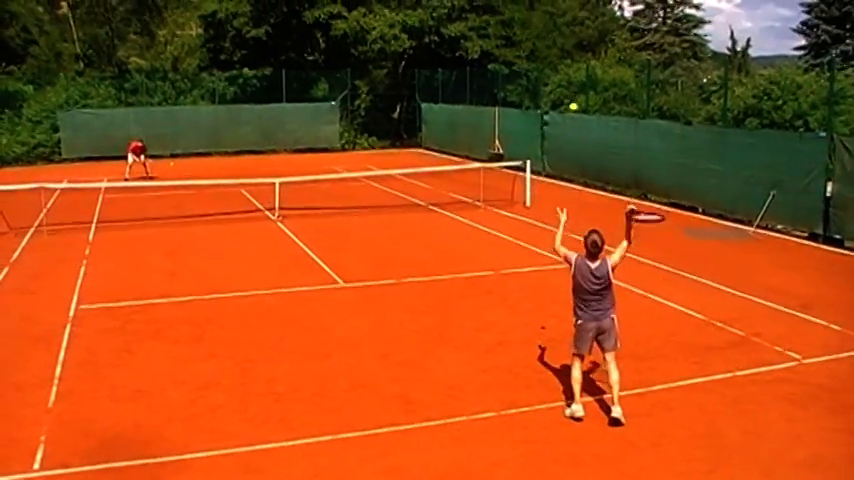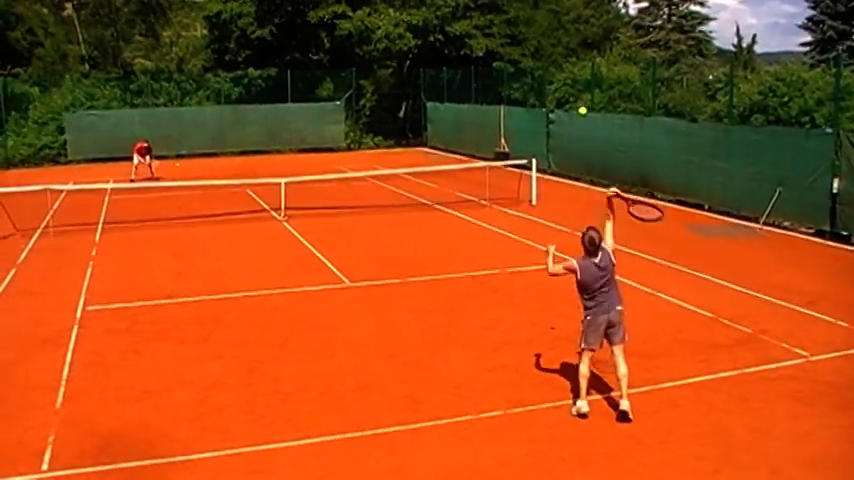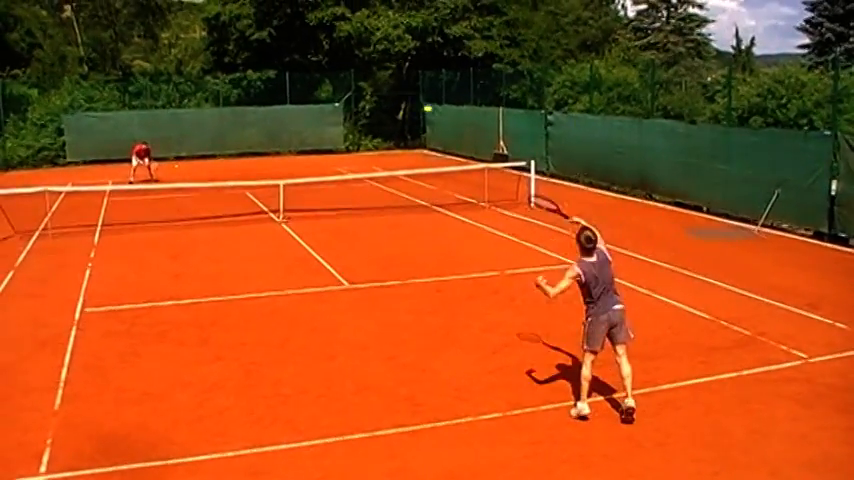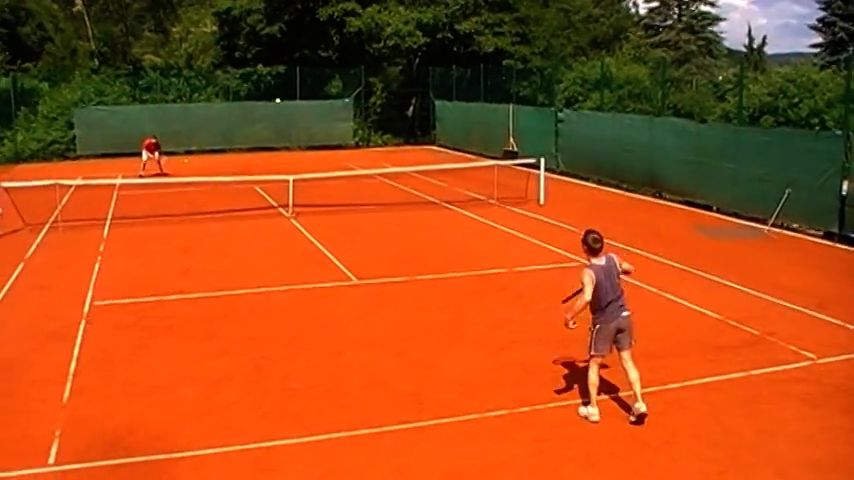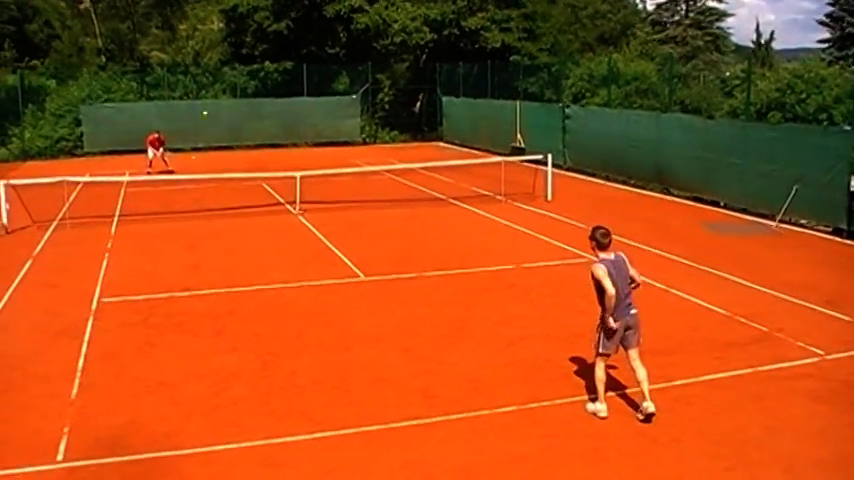
dt=0.2s
person 1, frame 1
left shoulder: (576, 262)
right shoulder: (608, 265)
left elbow: (557, 247)
right elbow: (626, 243)
left wrist: (562, 222)
right wrist: (629, 219)
left hip: (584, 322)
right hip: (607, 320)
left knee: (577, 363)
right knee: (611, 363)
left ankle: (576, 405)
right ankle: (616, 406)
person 1, frame 2
left shoulder: (576, 265)
right shoulder: (608, 253)
left elbow: (551, 271)
right elbow: (609, 221)
left wrist: (550, 254)
right wrist: (610, 201)
left hip: (593, 316)
right hip: (615, 312)
left knee: (586, 358)
right knee: (619, 357)
left ankle: (582, 401)
right ankle: (624, 400)
person 1, frame 3
left shoulder: (577, 269)
right shoulder: (603, 251)
left elbow: (552, 293)
right elbow: (596, 236)
left wrist: (541, 283)
right wrist: (581, 222)
left hip: (596, 317)
right hip: (617, 310)
left knee: (588, 360)
right knee: (622, 357)
left ankle: (582, 404)
right ankle: (629, 398)
person 1, frame 4
left shoulder: (589, 272)
right shoulder: (613, 259)
left elbow: (586, 298)
right elbow: (629, 269)
left wrist: (569, 315)
left hip: (603, 323)
right hip: (623, 317)
left knee: (594, 364)
right knee: (627, 362)
left ankle: (592, 408)
right ankle: (640, 404)
person 1, frame 5
left shoulder: (598, 267)
right shoulder: (621, 257)
left elbow: (610, 292)
right elbow: (637, 281)
left wrist: (607, 317)
left hip: (613, 321)
right hip: (631, 315)
left knee: (600, 362)
right knee: (635, 360)
left ankle: (600, 405)
right ankle: (647, 403)
